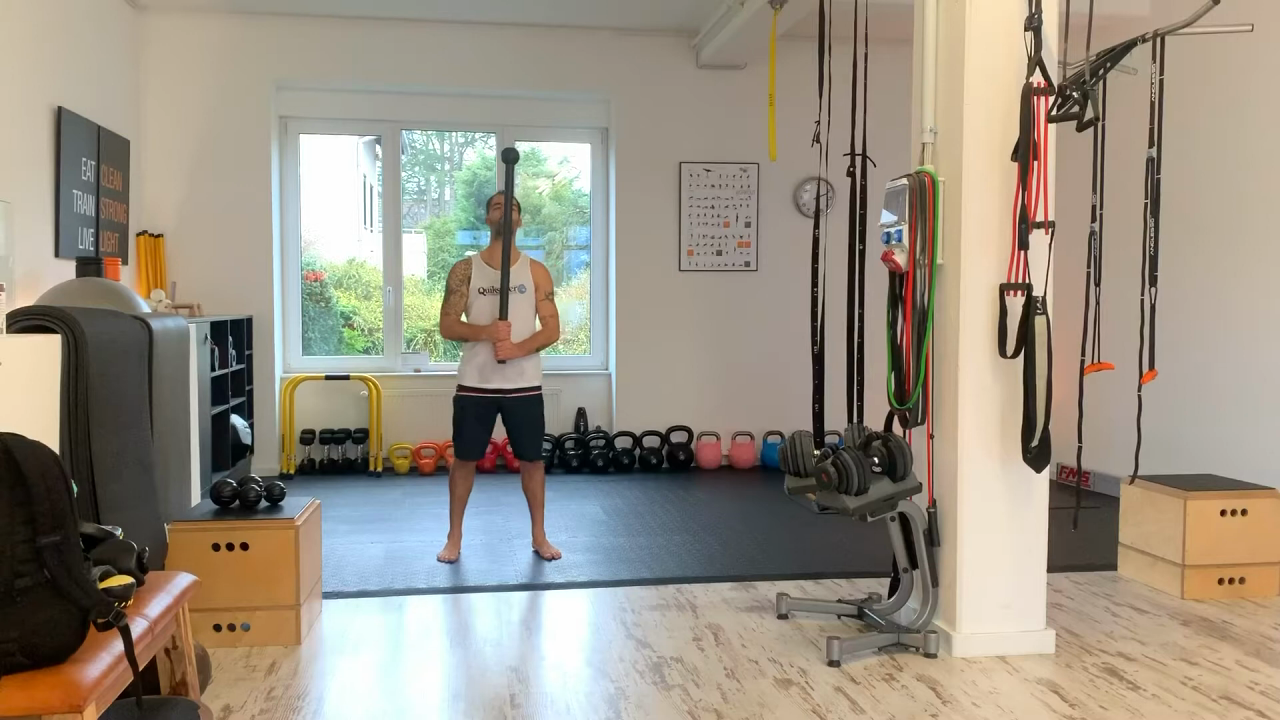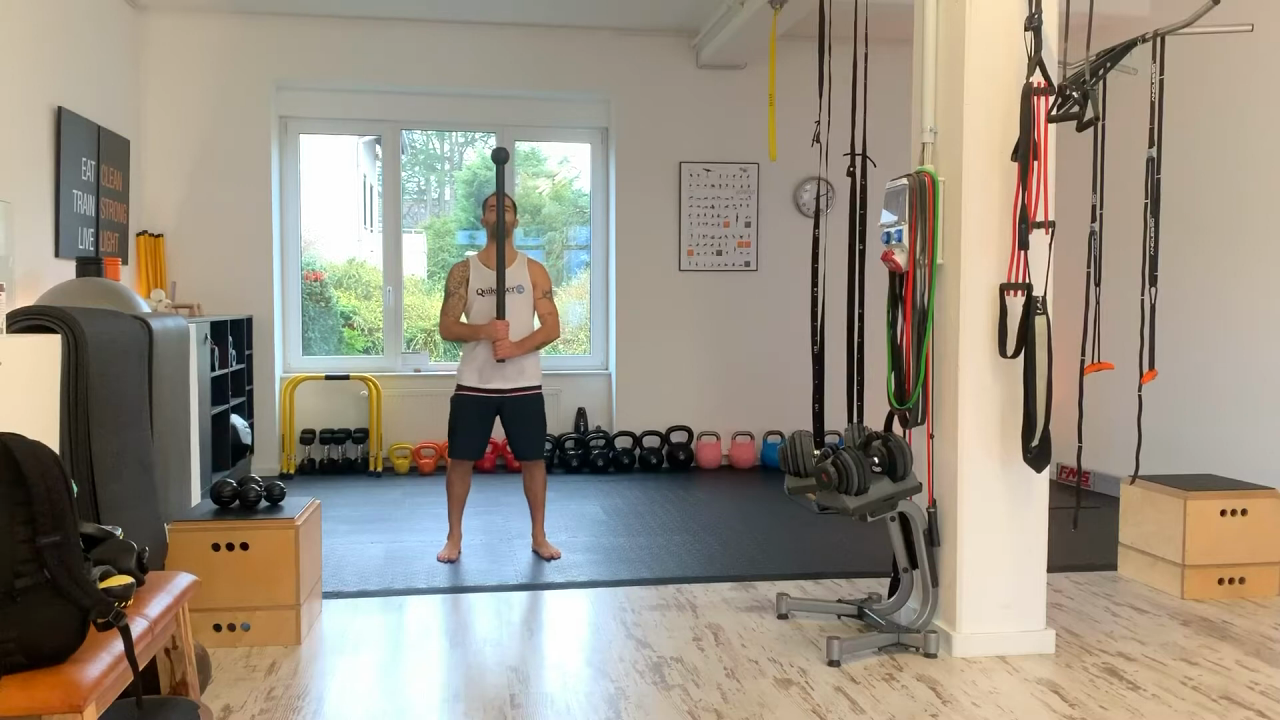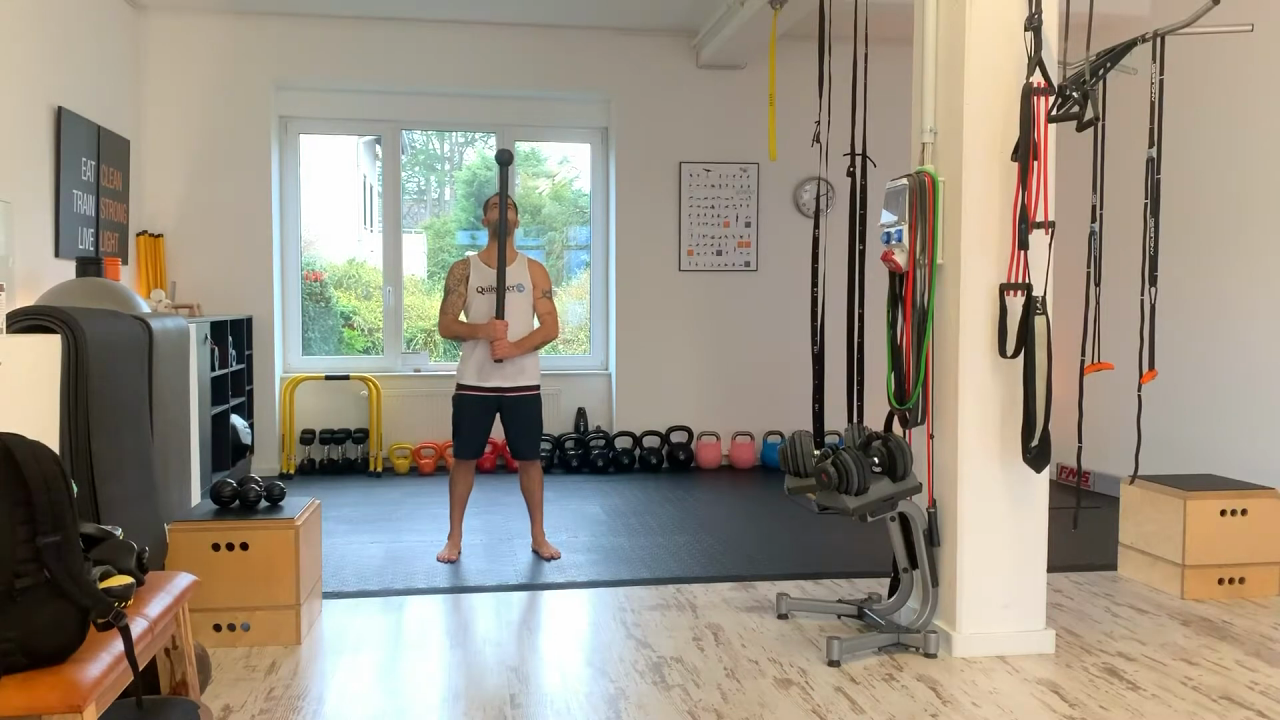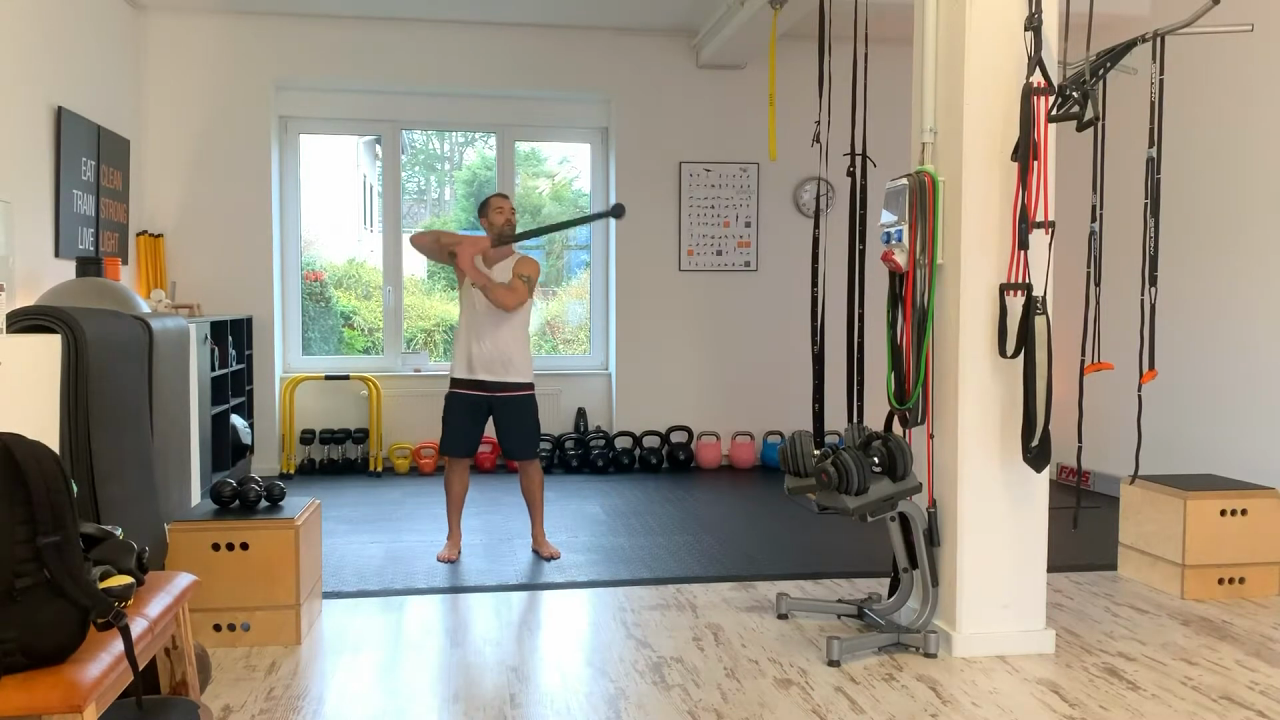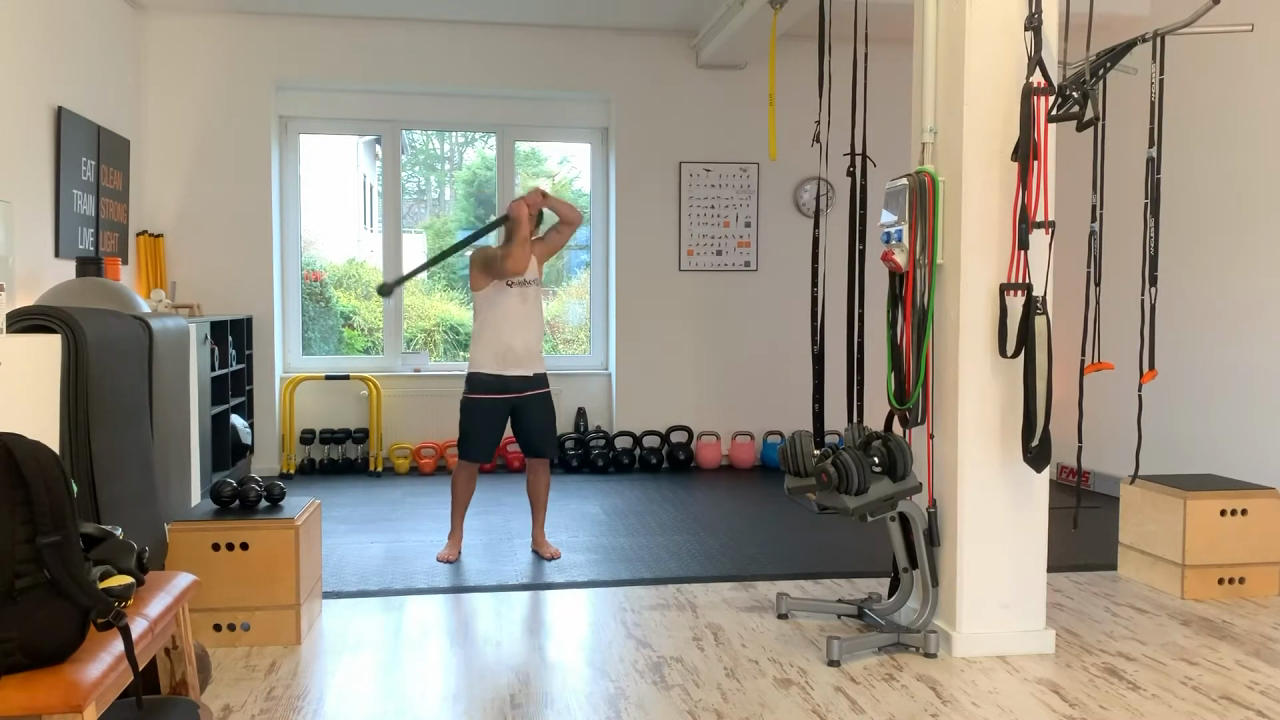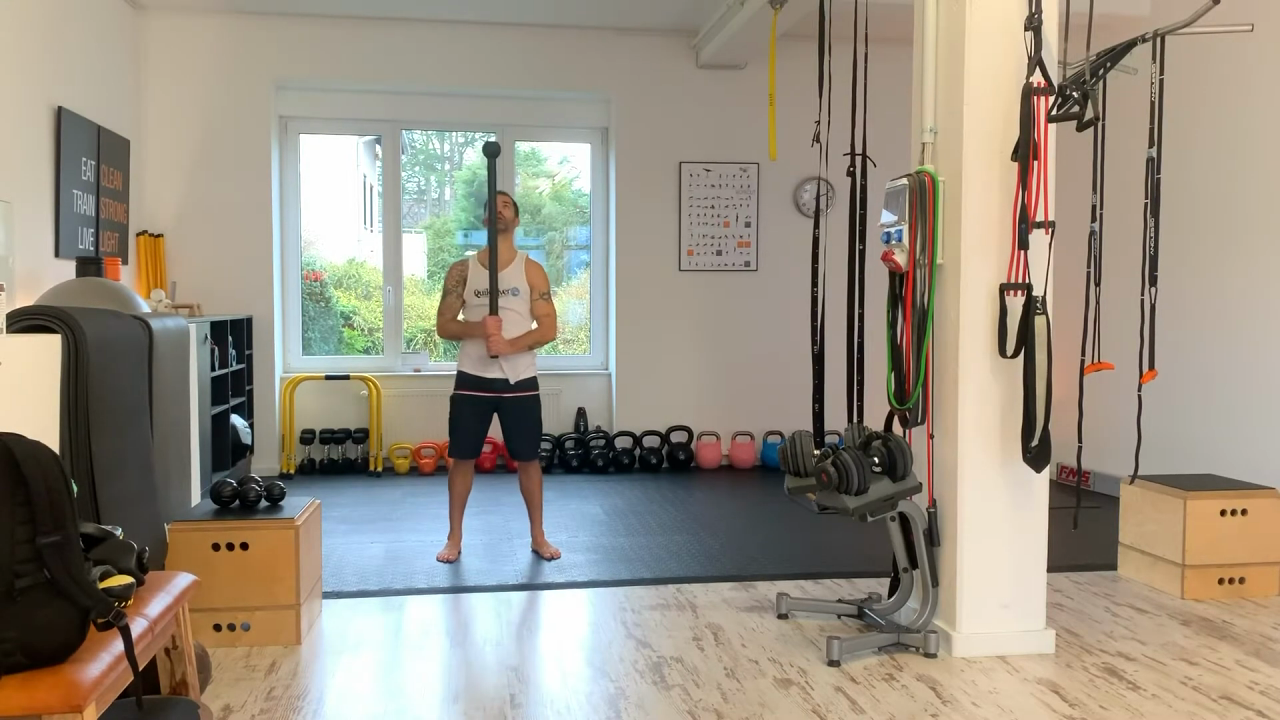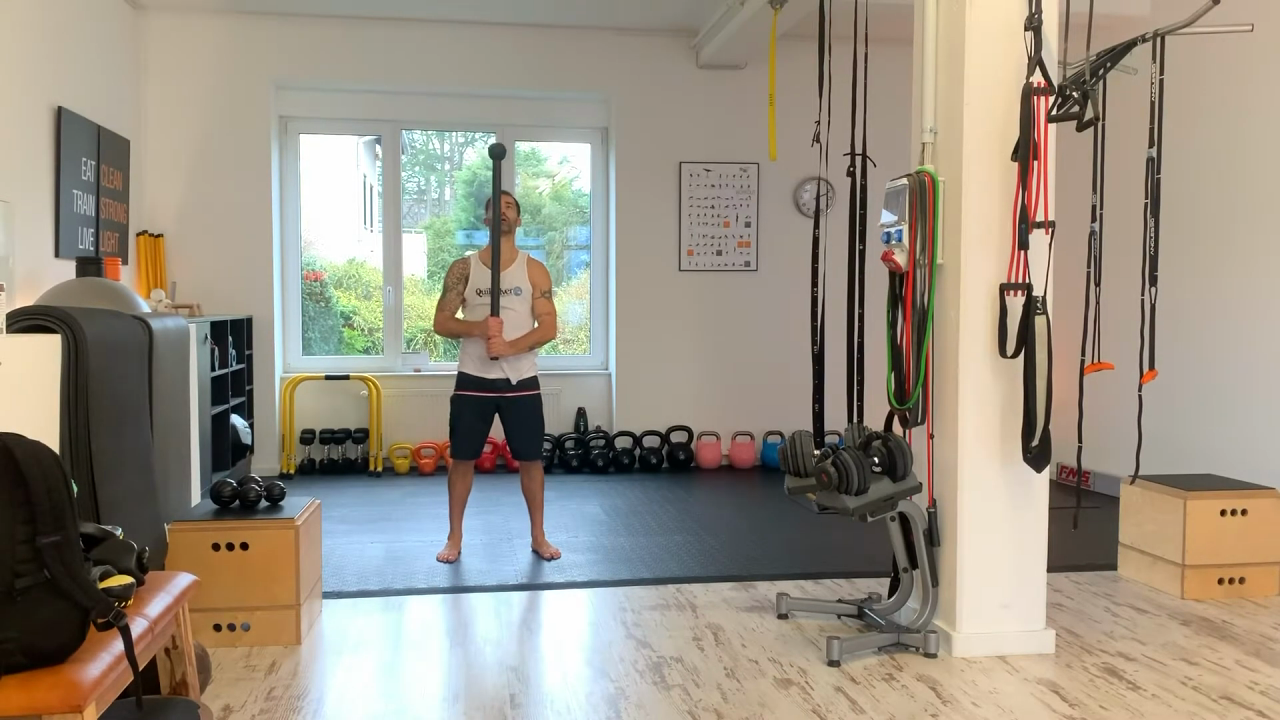
dt=0.7s
person 1, frame 1
left shoulder: (536, 271)
right shoulder: (465, 269)
left elbow: (552, 329)
right elbow: (448, 326)
left wrist: (519, 348)
right wrist: (486, 332)
left hip: (524, 384)
right hip: (475, 384)
left knee: (532, 460)
right knee: (465, 460)
left ankle: (539, 537)
right ankle: (455, 538)
person 1, frame 2
left shoulder: (534, 270)
right shoulder: (463, 271)
left elbow: (552, 327)
right elbow: (447, 327)
left wrist: (517, 347)
right wrist: (483, 331)
left hip: (523, 384)
right hip: (474, 384)
left knee: (533, 460)
right knee: (461, 460)
left ankle: (539, 537)
right ankle: (454, 538)
person 1, frame 3
left shoulder: (534, 270)
right shoulder: (463, 269)
left elbow: (550, 327)
right elbow: (446, 325)
left wrist: (514, 348)
right wrist: (481, 330)
left hip: (522, 383)
right hip: (474, 383)
left knee: (529, 459)
right knee: (464, 459)
left ankle: (538, 536)
right ankle: (455, 537)
person 1, frame 4
left shoulder: (526, 265)
right shoulder: (464, 254)
left elbow: (509, 301)
right elbow: (418, 240)
left wrist: (473, 270)
right wrist: (462, 243)
left hip: (514, 382)
right hip: (467, 379)
left knee: (527, 458)
right knee: (457, 457)
left ankle: (538, 535)
right ankle: (454, 537)
person 1, frame 5
left shoulder: (536, 255)
right shoulder: (485, 257)
left elbow: (574, 219)
right elbow: (515, 266)
left wrist: (548, 200)
right wrist: (520, 221)
left hip: (532, 380)
right hip: (487, 380)
left knee: (539, 457)
right knee: (469, 460)
left ankle: (538, 535)
right ankle: (455, 536)
person 1, frame 6
left shoulder: (531, 270)
right shoulder: (462, 270)
left elbow: (548, 328)
right elbow: (444, 326)
left wrist: (509, 345)
right wrist: (478, 329)
left hip: (520, 381)
right hip: (473, 380)
left knee: (528, 459)
right knee: (462, 459)
left ankle: (537, 536)
right ankle: (455, 537)
person 1, frame 7
left shoulder: (534, 269)
right shoulder: (463, 268)
left elbow: (548, 328)
right elbow: (441, 322)
left wrist: (509, 347)
right wrist: (479, 329)
left hip: (521, 381)
right hip: (474, 380)
left knee: (530, 459)
right knee: (463, 459)
left ankle: (538, 536)
right ankle: (455, 537)
